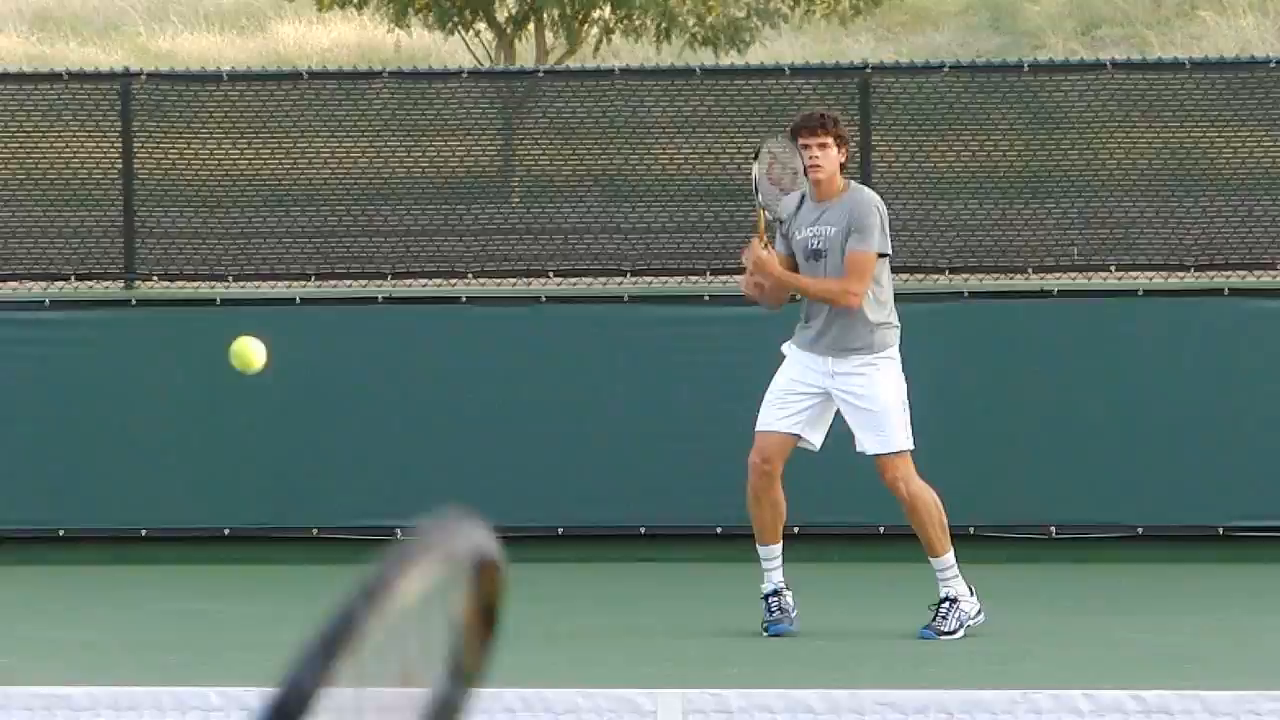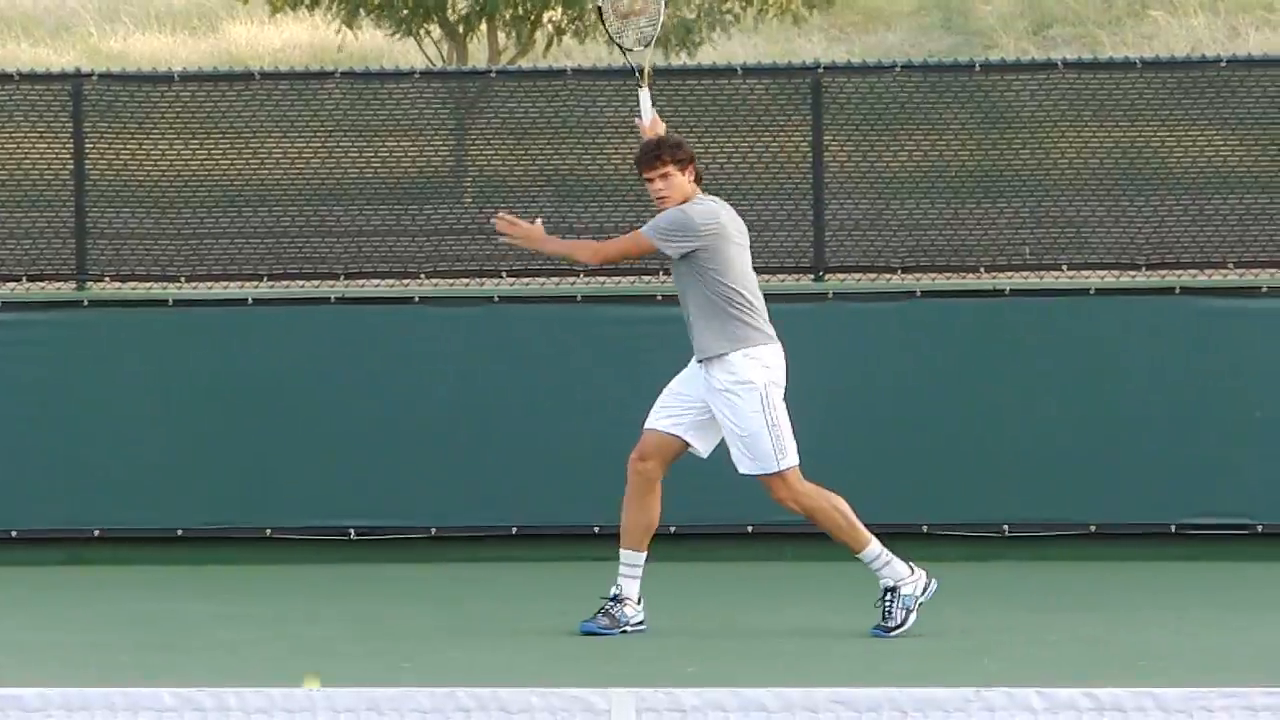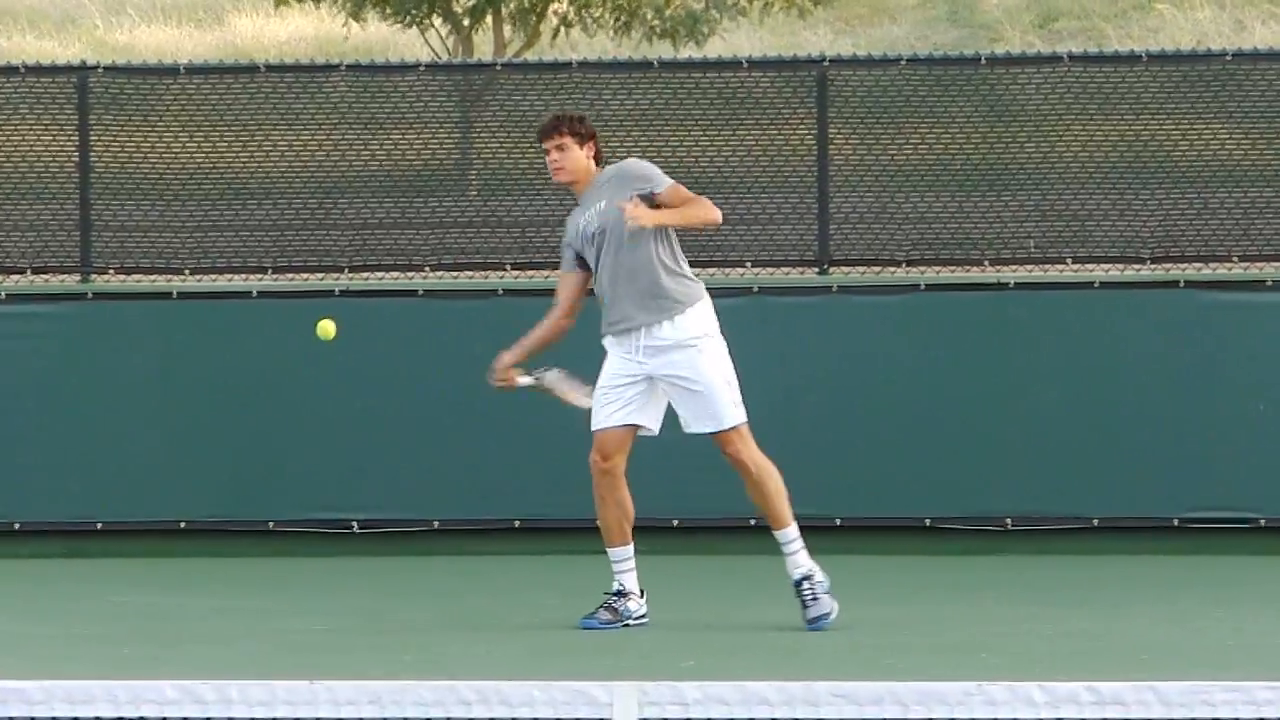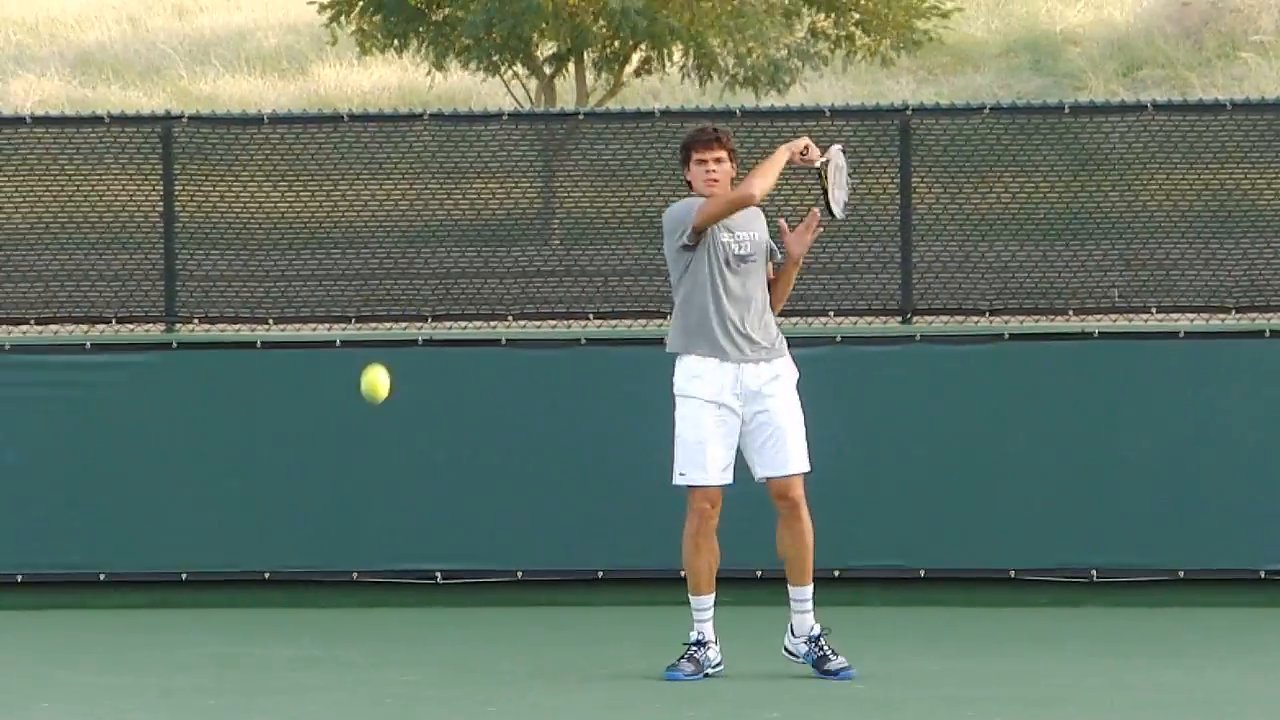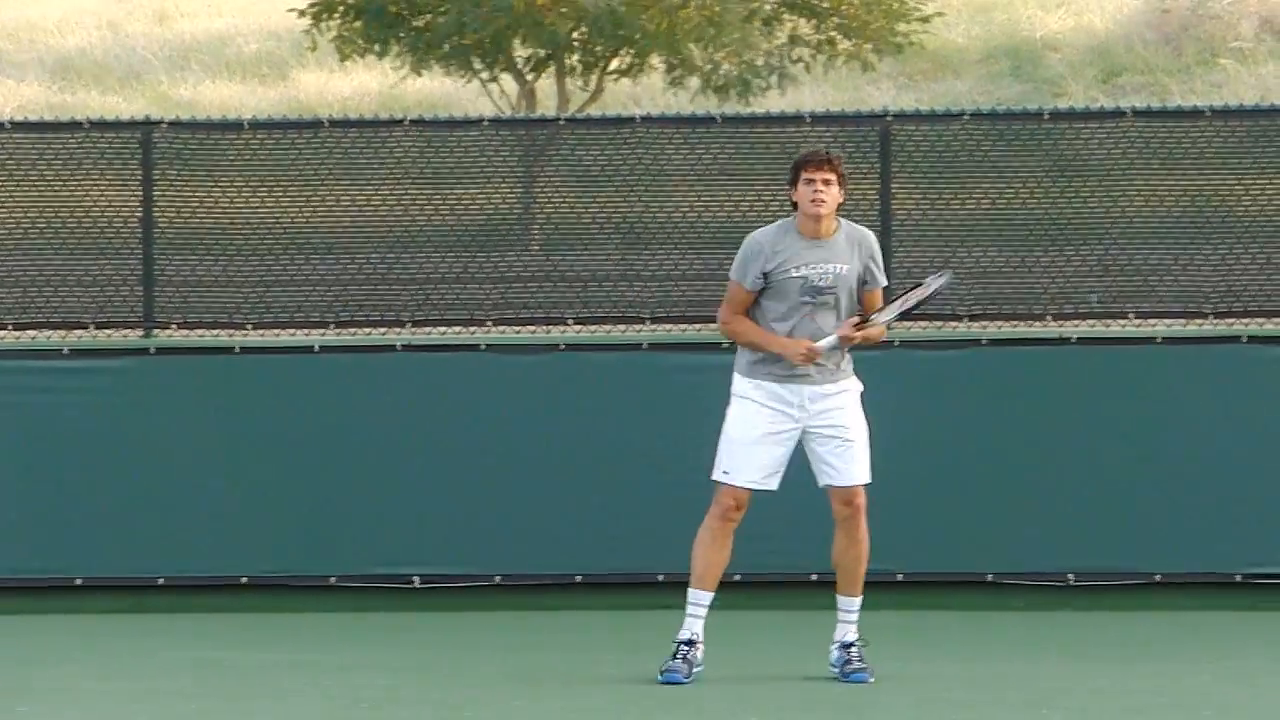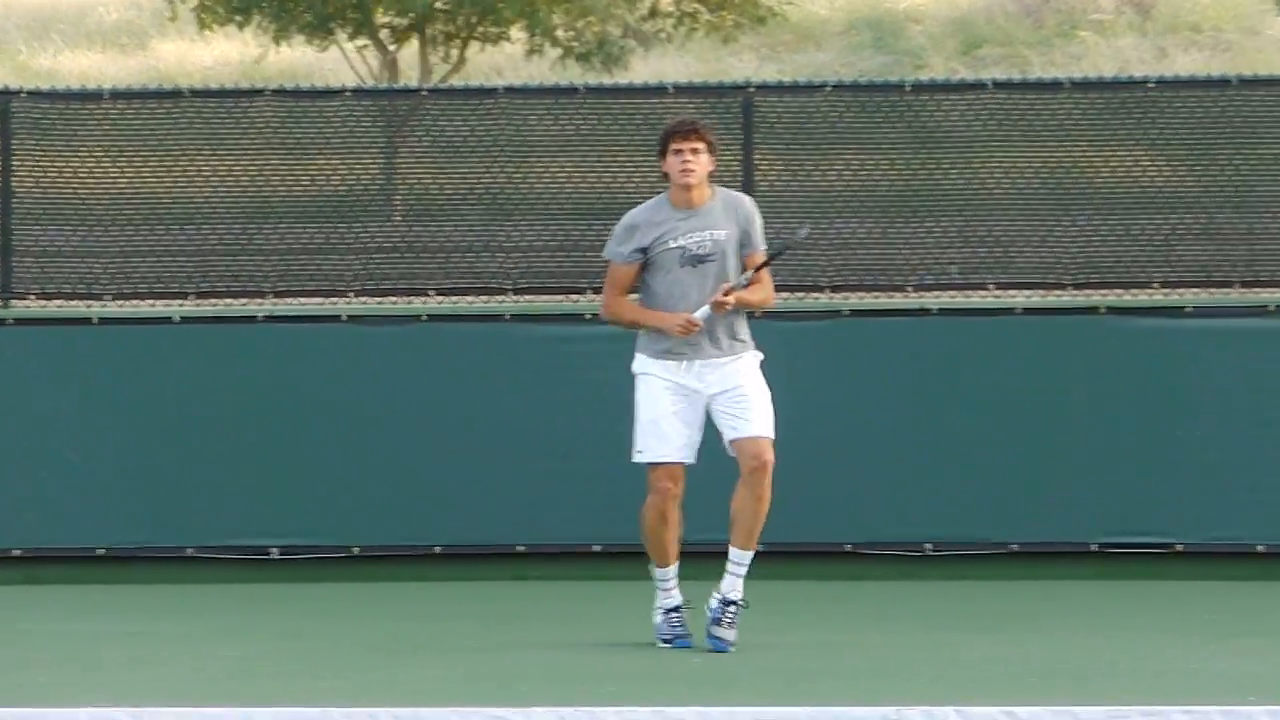
dt=0.5s
person 1, frame 1
left shoulder: (865, 206)
right shoulder: (793, 206)
left elbow: (852, 294)
right elbow: (775, 296)
left wrist: (782, 275)
right wrist: (759, 278)
left hip: (869, 359)
right hip: (807, 356)
left knee: (899, 477)
right knee: (762, 463)
left ankle: (958, 595)
right ankle: (776, 591)
person 1, frame 2
left shoulder: (696, 215)
right shoulder: (705, 211)
left elbow: (600, 255)
left wrist: (539, 242)
right wrist: (657, 141)
left hip: (745, 366)
right hip: (709, 368)
left knee: (789, 489)
right knee: (643, 463)
left ankle: (901, 578)
right ankle: (627, 600)
person 1, frame 3
left shoulder: (632, 174)
right shoulder: (575, 227)
left elbow: (709, 214)
right elbow: (564, 311)
left wrist: (655, 217)
right wrist: (518, 352)
left hip: (685, 330)
right hip: (628, 345)
left knee: (739, 449)
right knee: (604, 460)
left ankle: (803, 570)
right ankle: (627, 594)
person 1, frame 4
left shoulder: (755, 220)
right shoulder: (680, 217)
right elbow: (747, 192)
left wrist: (794, 257)
right wrist: (786, 149)
left hip: (769, 372)
right hip: (705, 377)
left knee: (790, 497)
right knee: (702, 508)
left ankle: (804, 631)
right ankle: (704, 642)
person 1, frame 5
left shoulder: (863, 243)
right shoulder: (762, 245)
left elbow: (876, 325)
right elbow: (729, 317)
left wrist: (856, 334)
right wrist: (779, 345)
left hip: (832, 392)
right hip: (762, 390)
left knee: (851, 507)
right knee: (726, 508)
left ankle: (846, 640)
right ankle: (690, 640)
person 1, frame 6
left shoulder: (740, 209)
right shoulder: (639, 221)
left elbow: (765, 291)
right elbow: (611, 303)
left wrist: (737, 297)
right wrist: (661, 319)
left hip: (731, 360)
right hip: (664, 368)
left knee: (758, 461)
right knee: (665, 488)
left ankle: (729, 595)
right ankle: (667, 602)
